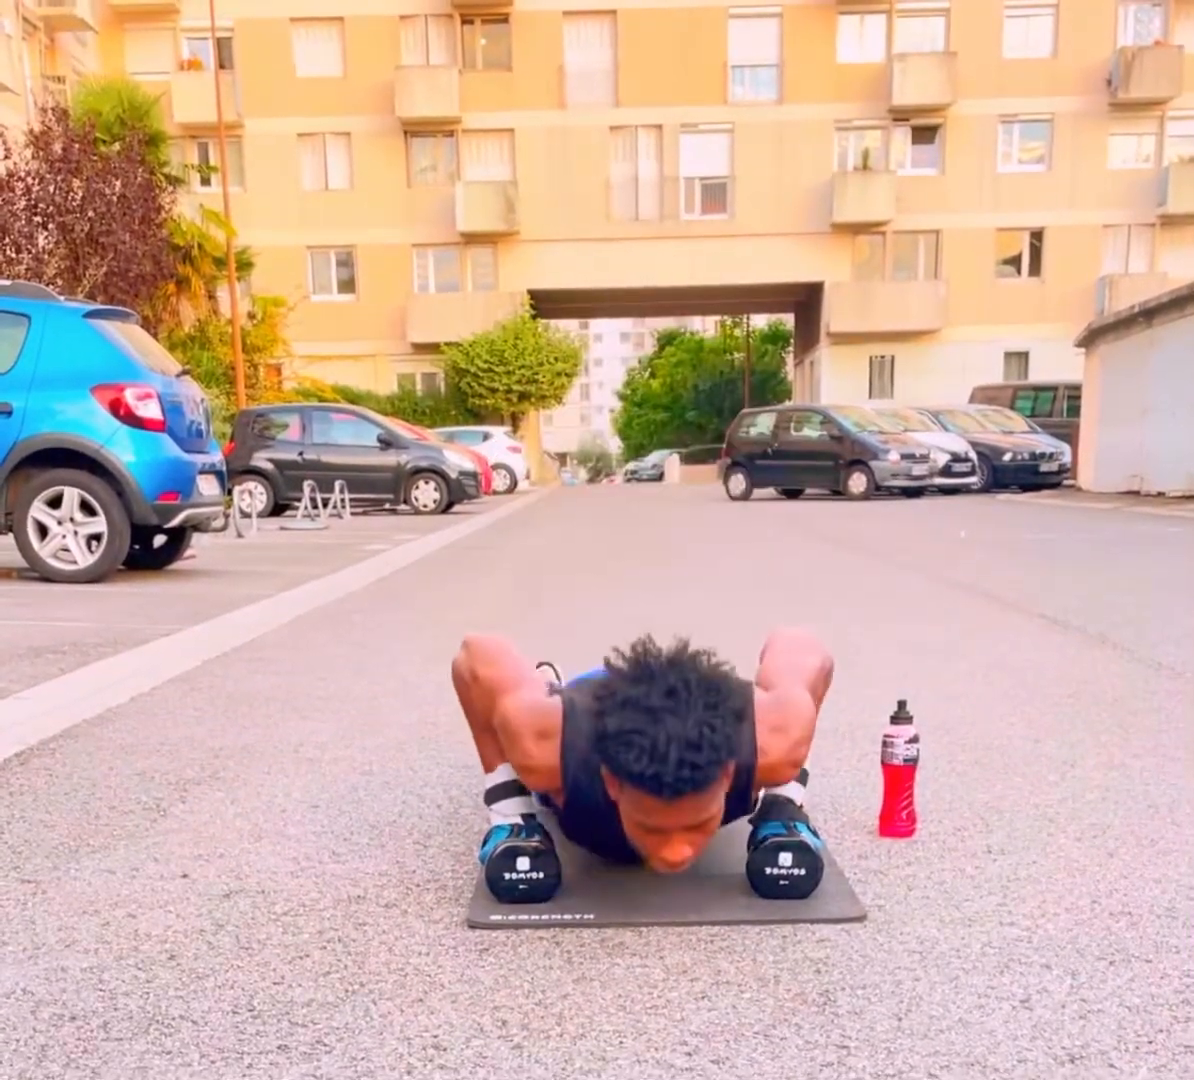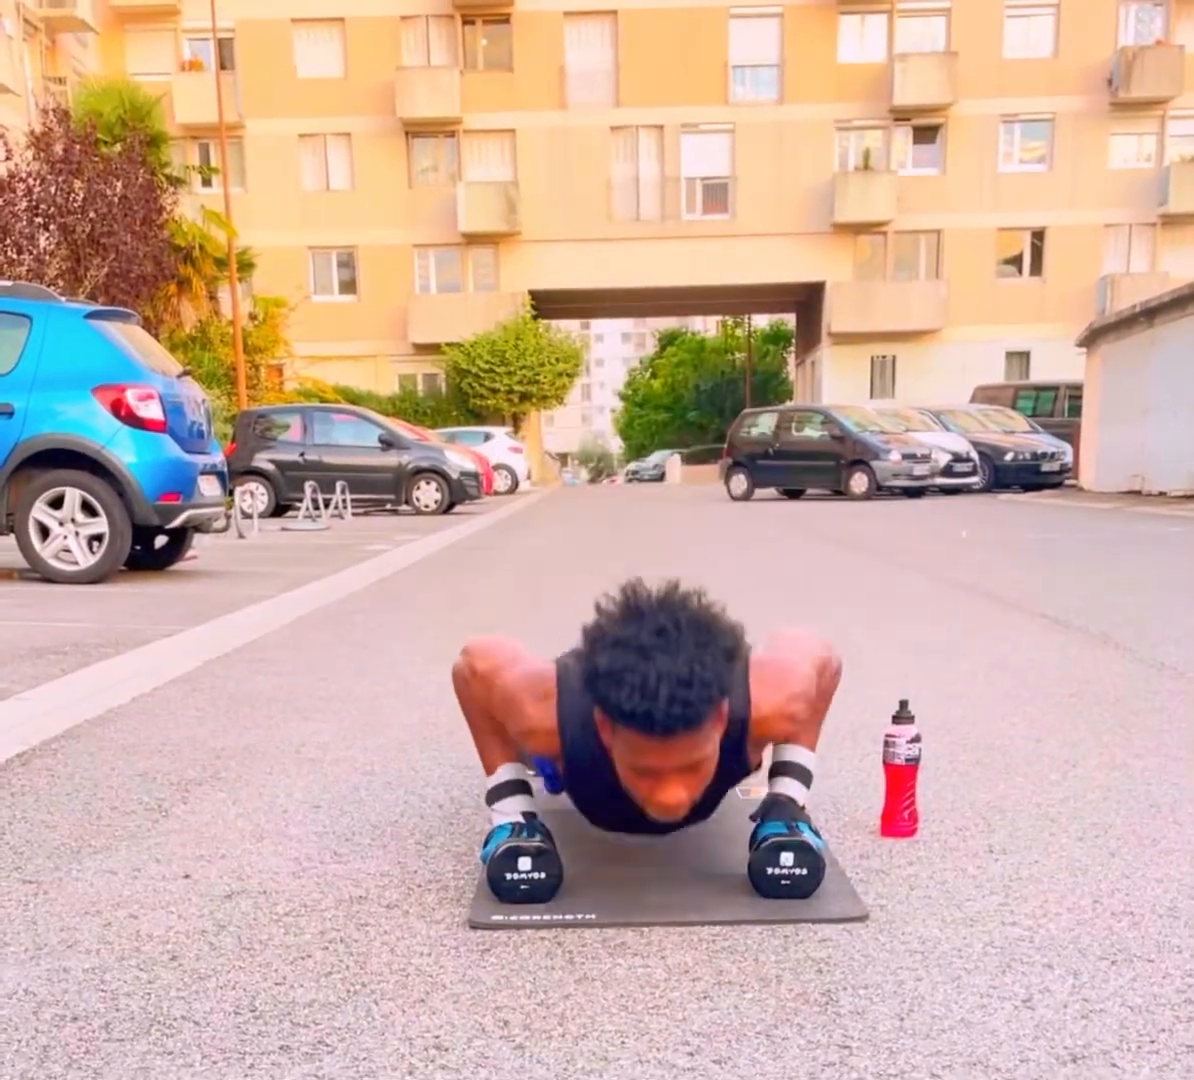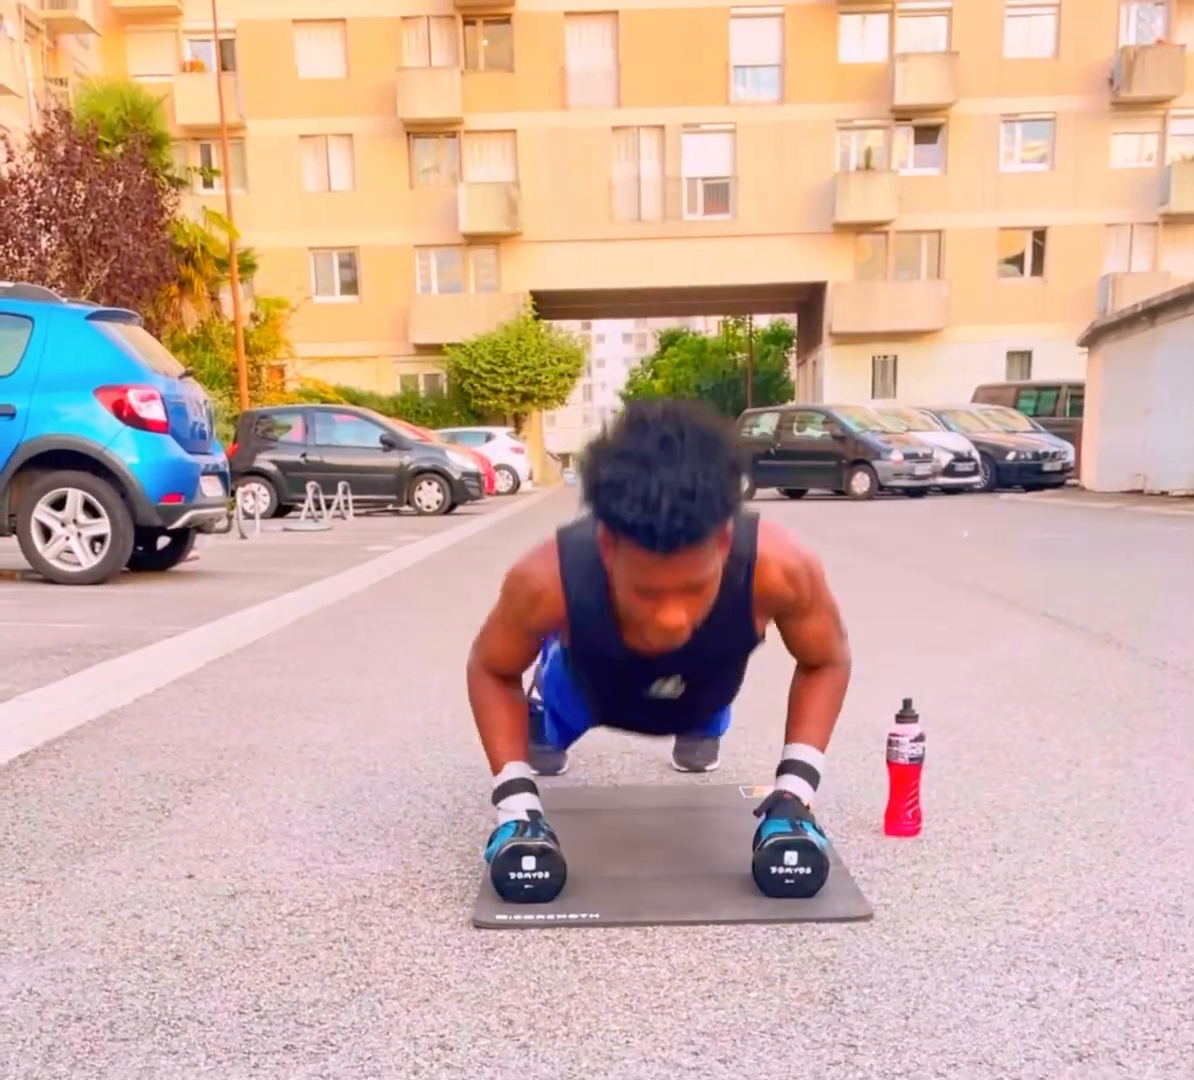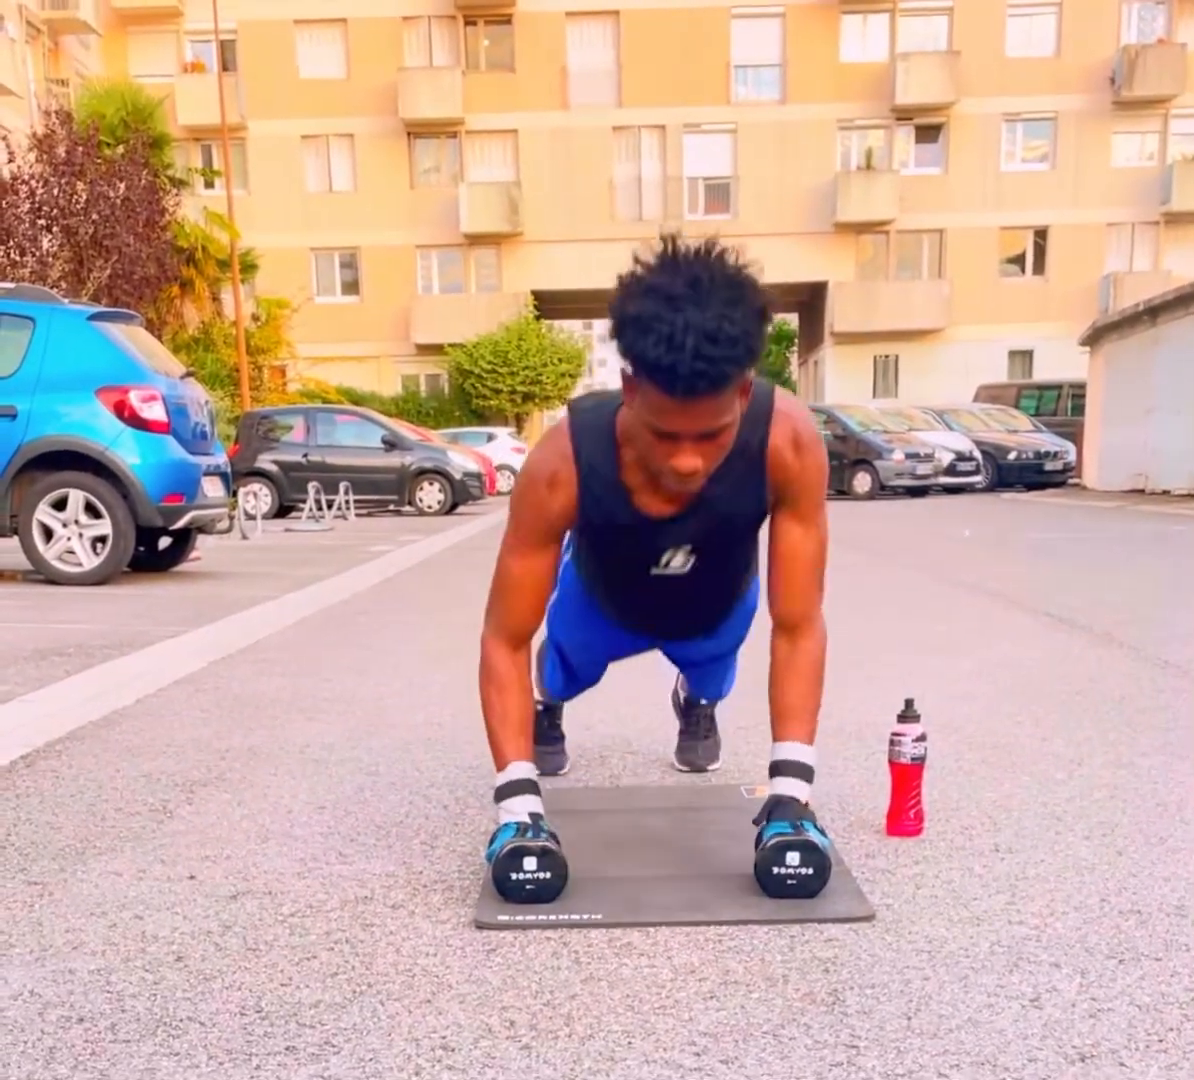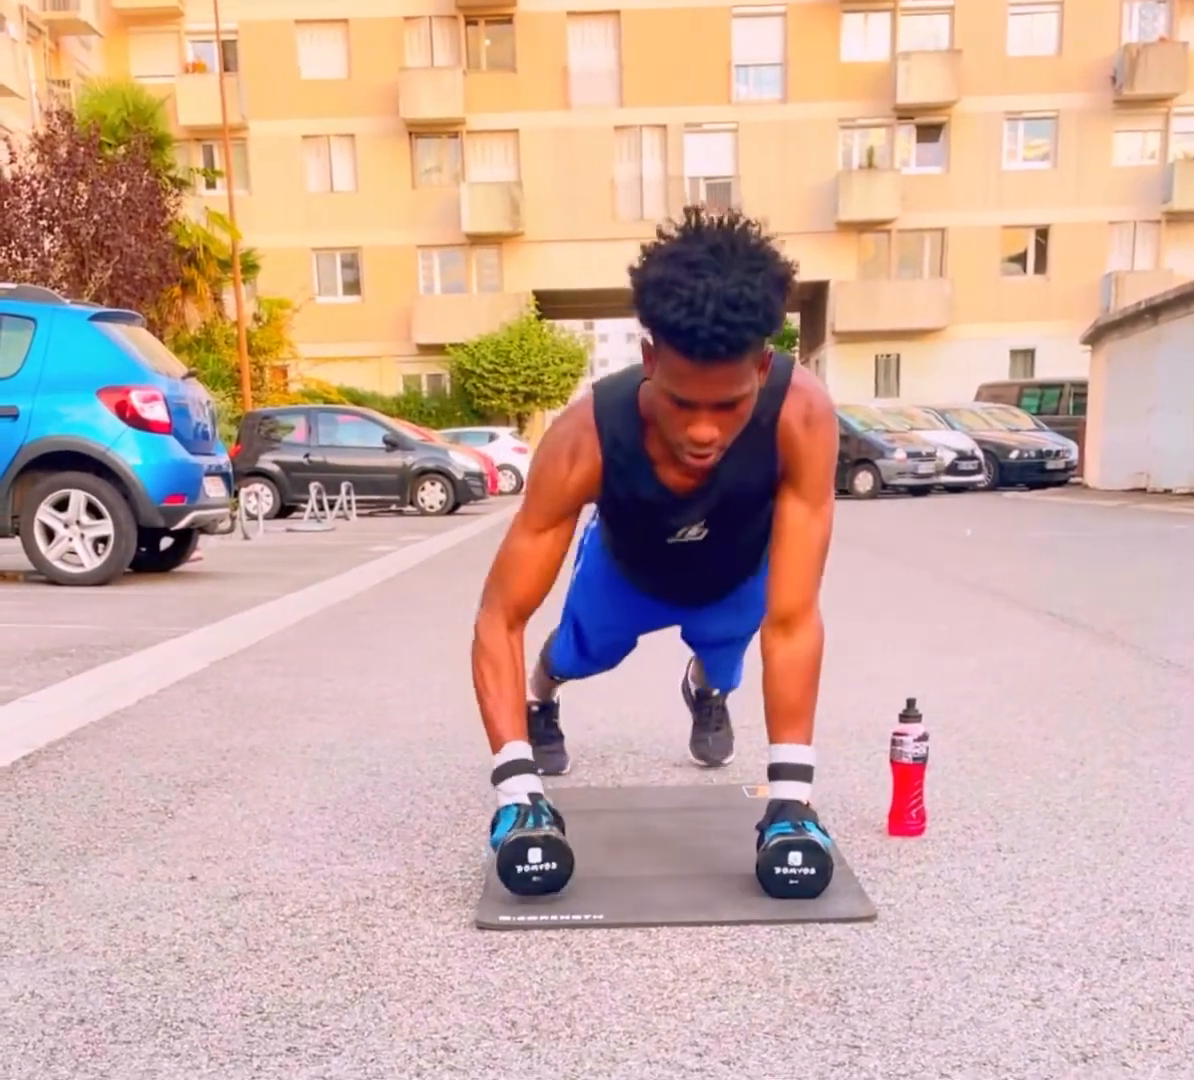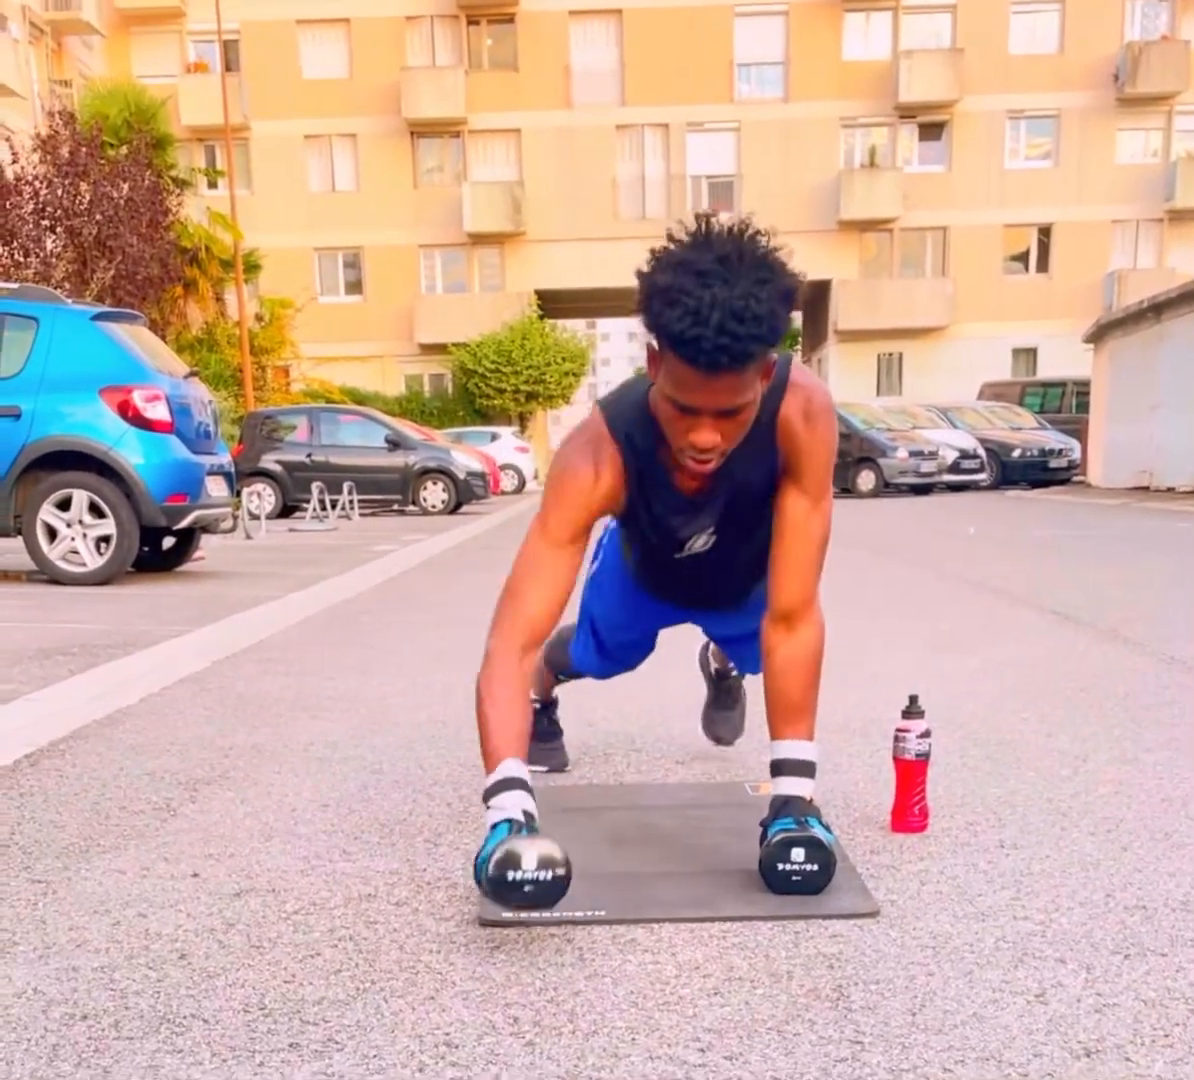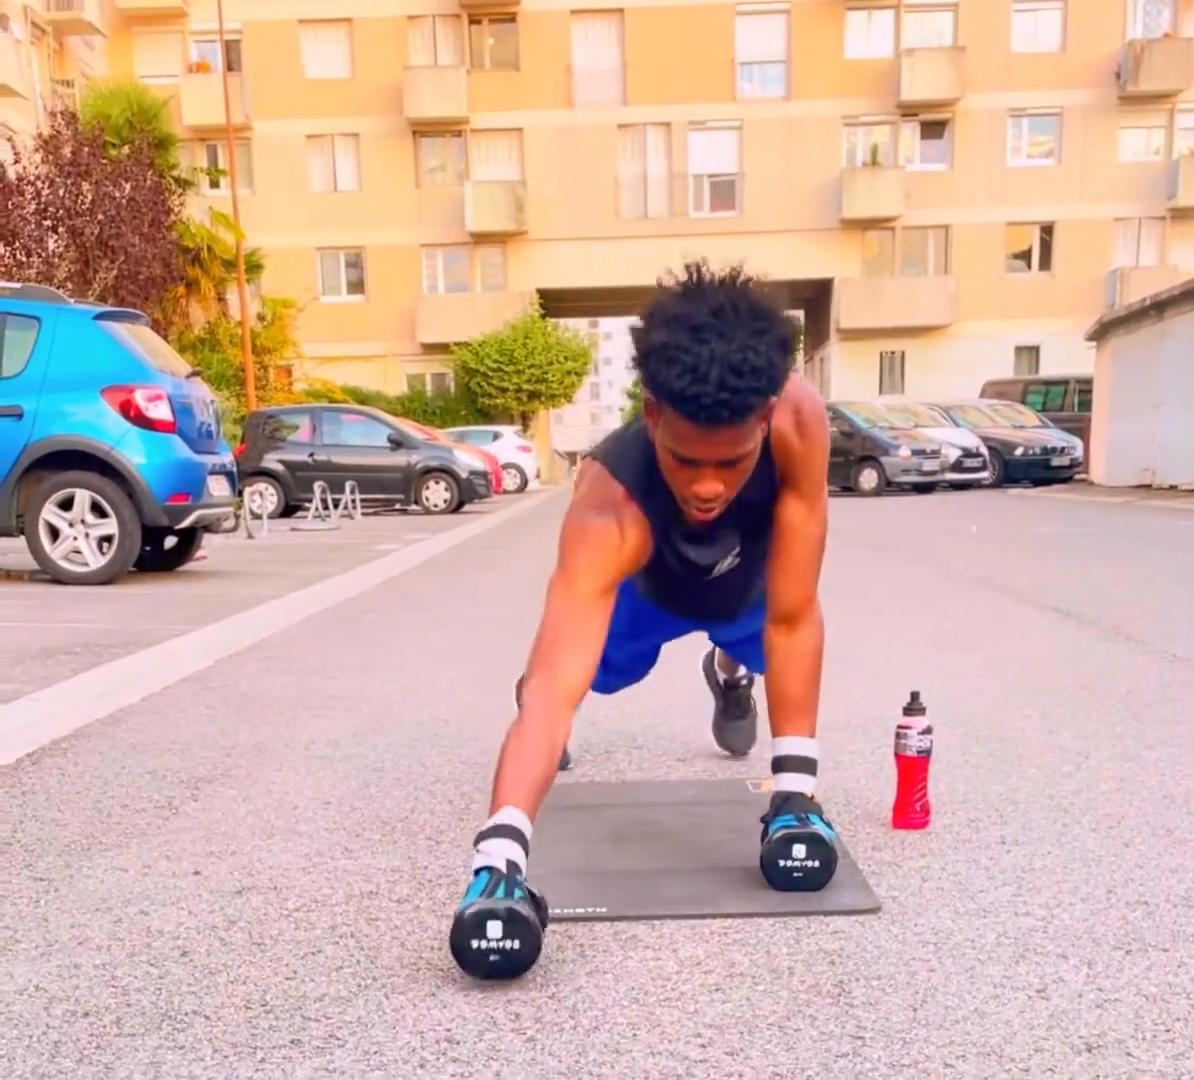
dt=0.2s
person 1, frame 1
left shoulder: (773, 741)
right shoulder: (544, 748)
left elbow: (810, 655)
right elbow: (473, 660)
left wrist: (784, 798)
right wrist: (507, 806)
person 1, frame 2
left shoulder: (774, 703)
right shoulder: (543, 715)
left elbow: (824, 659)
right elbow: (472, 666)
left wrist: (789, 793)
right wrist: (508, 803)
person 1, frame 3
left shoulder: (777, 566)
right shoulder: (549, 580)
left elbow: (828, 662)
right elbow: (491, 670)
left wrist: (794, 789)
right wrist: (516, 799)
left knee: (703, 726)
left ankle: (698, 732)
right ankle: (545, 724)
person 1, frame 4
left shoulder: (788, 439)
right shoulder: (562, 463)
left elbow: (798, 625)
right elbow: (506, 637)
left wrist: (791, 783)
right wrist: (518, 795)
left hip: (717, 604)
right hip: (602, 600)
left knee: (710, 684)
right knee: (563, 678)
left ankle: (695, 702)
right ankle: (544, 708)
person 1, frame 5
left shoulder: (801, 414)
right shoulder: (586, 438)
left elbow: (792, 621)
right elbow: (500, 618)
left wrist: (790, 792)
right wrist: (513, 781)
left hip: (736, 574)
right hip: (626, 568)
left knee: (724, 668)
right knee: (582, 653)
left ankle: (704, 687)
right ankle: (539, 696)
person 1, frame 6
left shoulder: (802, 412)
right shoulder: (600, 452)
left elbow: (792, 616)
right elbow: (511, 641)
left wrist: (794, 789)
right wrist: (509, 800)
left hip: (747, 574)
right hip: (644, 567)
left knee: (748, 650)
right knee: (598, 655)
left ankle: (722, 664)
right ankle: (542, 694)
person 1, frame 7
left shoulder: (798, 422)
right shoulder: (609, 505)
left elbow: (793, 620)
right elbow: (553, 693)
left wrist: (795, 786)
right wrist: (499, 853)
left hip: (748, 579)
right hip: (651, 587)
left knee: (752, 648)
right knee: (603, 669)
left ankle: (728, 669)
